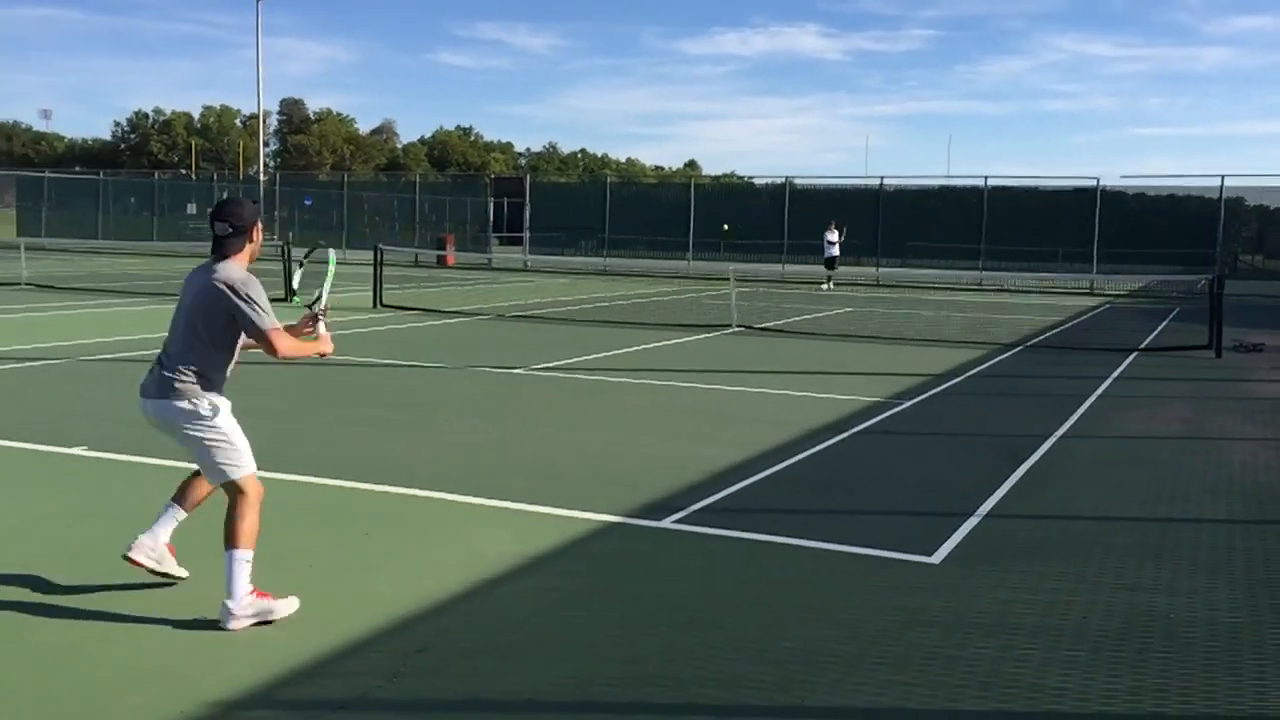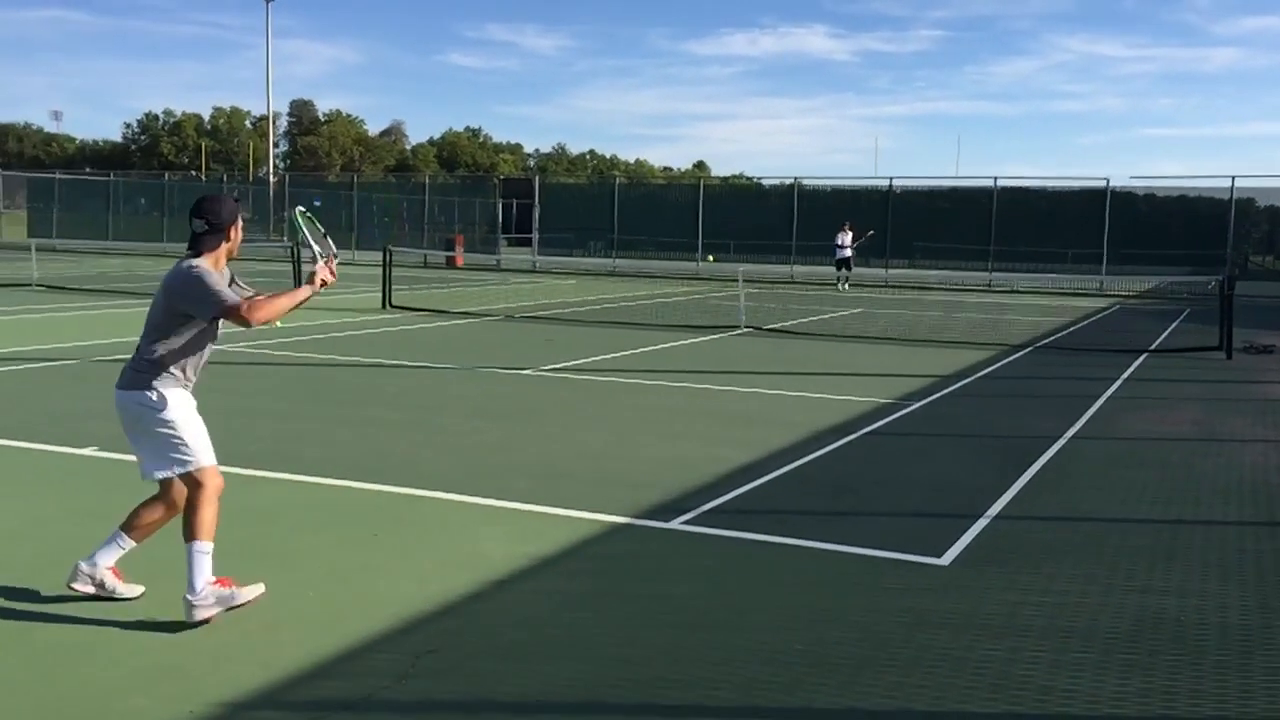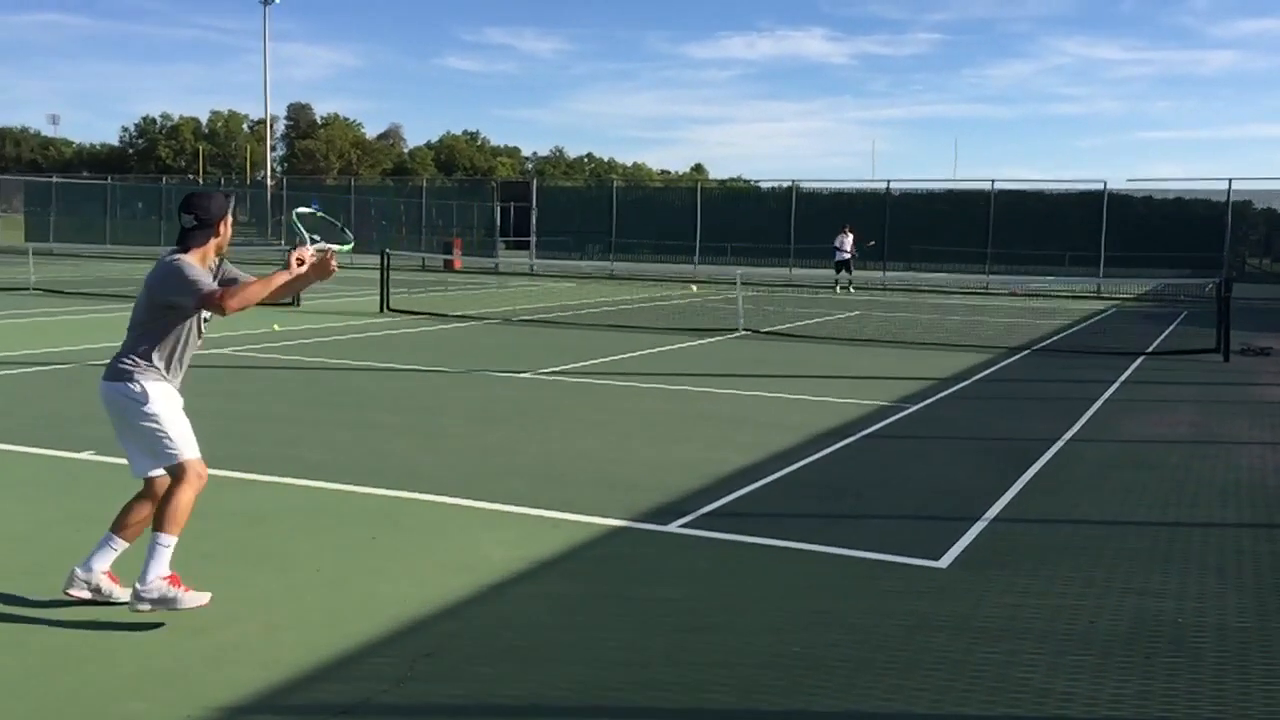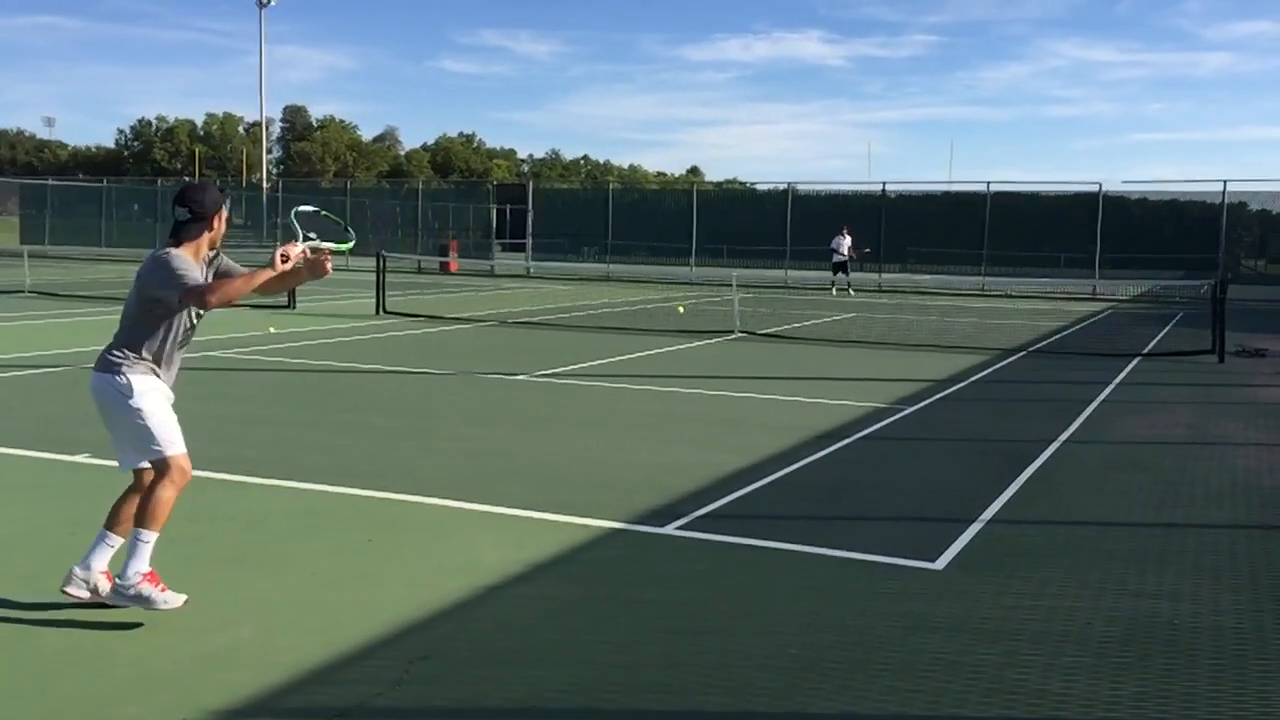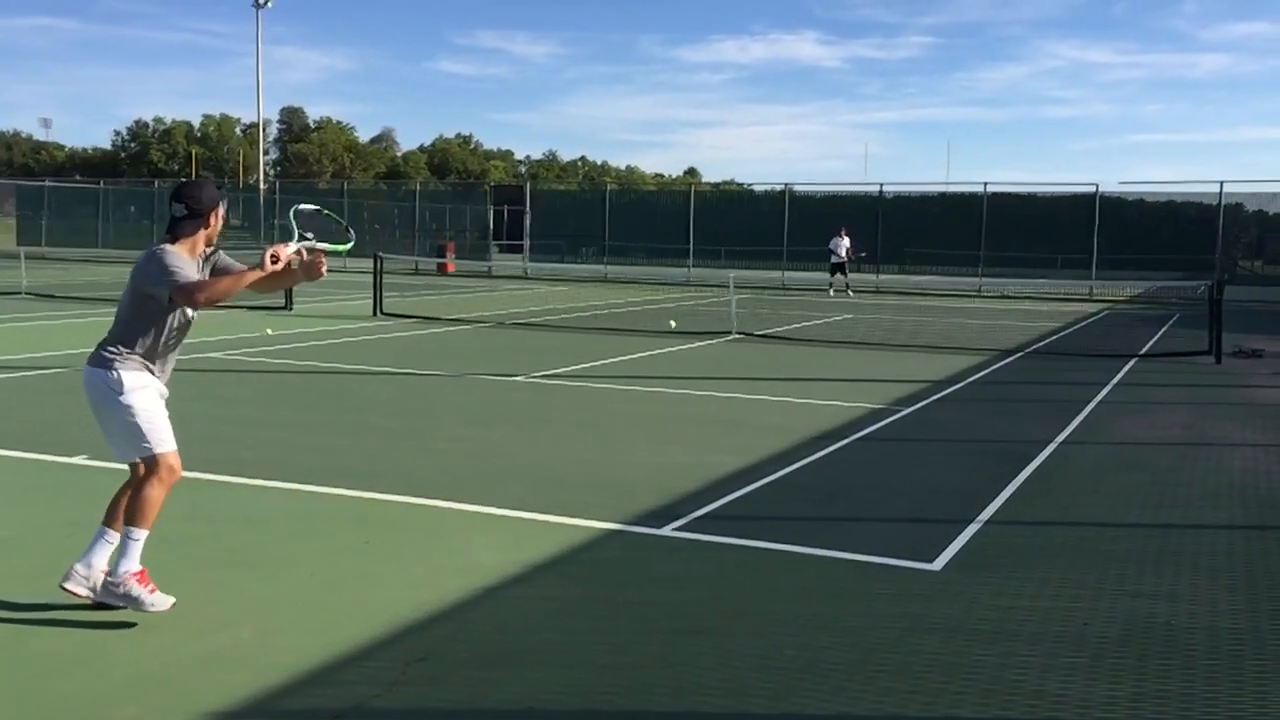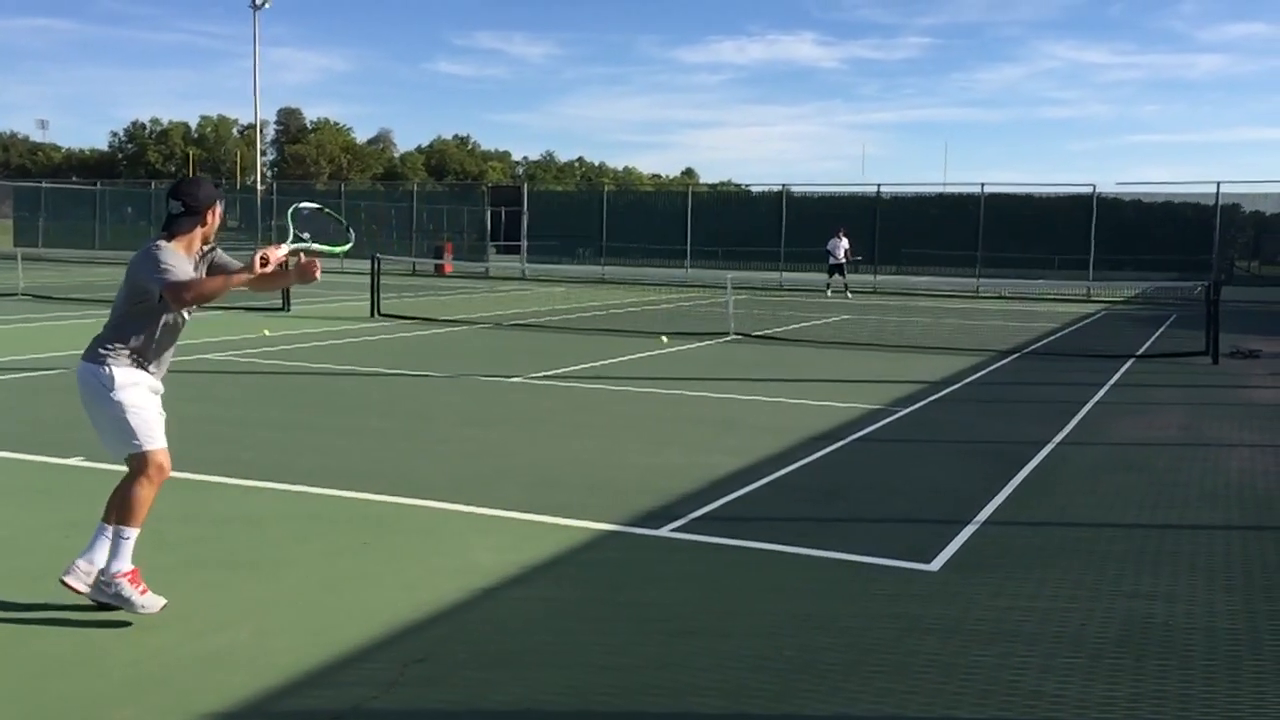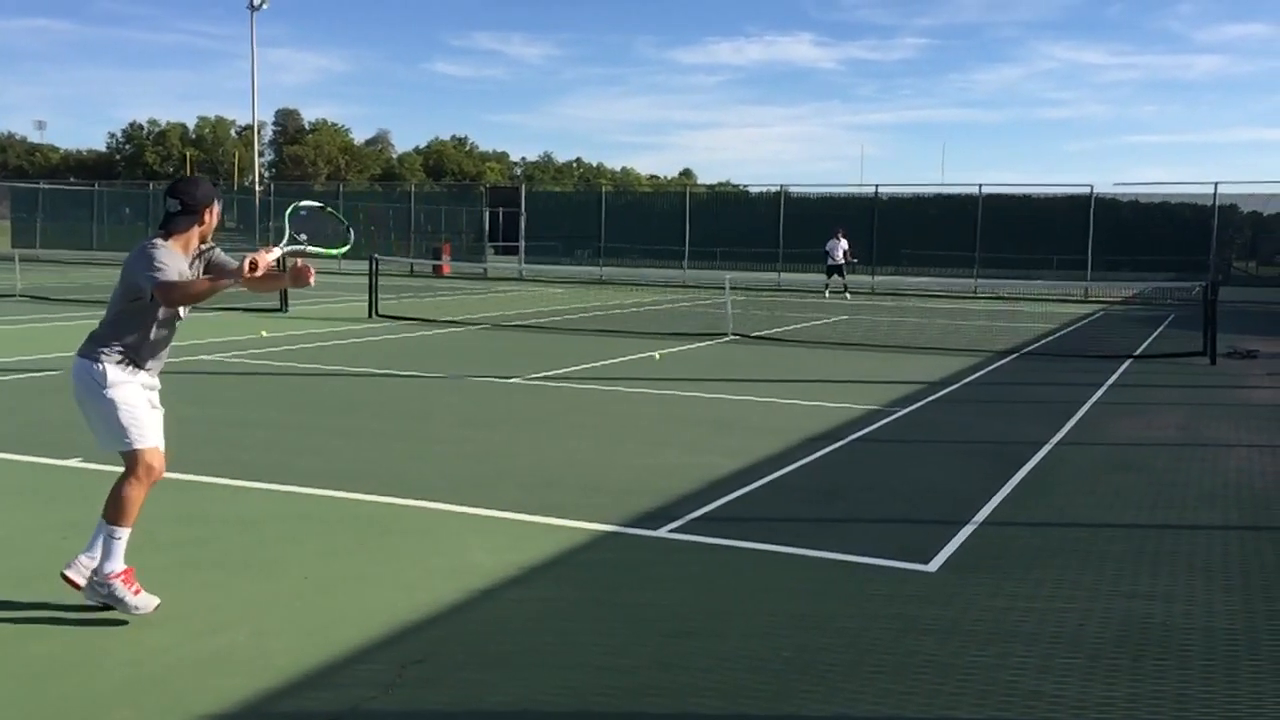
dt=0.2s
person 1, frame 1
left shoulder: (201, 276)
right shoulder: (240, 282)
right elbow: (277, 345)
left wrist: (295, 329)
right wrist: (316, 346)
left hip: (159, 395)
right hip: (189, 399)
left knee: (216, 467)
right knee: (246, 490)
left ankle: (153, 541)
right ankle: (240, 600)
person 1, frame 2
left shoulder: (217, 274)
right shoulder: (195, 276)
left elbow: (257, 303)
right elbow: (250, 315)
left wrist: (308, 286)
right wrist: (308, 288)
left hip: (147, 393)
right hip: (154, 393)
left knee: (174, 496)
right knee: (207, 482)
left ankle: (96, 568)
right ankle: (202, 590)
person 1, frame 3
left shoulder: (212, 267)
right shoulder: (177, 269)
left elbow: (262, 292)
right elbow: (227, 303)
left wrist: (311, 274)
right wrist: (285, 272)
left hip: (145, 388)
right hip: (137, 385)
left knee: (159, 490)
right knee: (191, 474)
left ankle: (90, 573)
right ankle: (153, 582)
person 1, frame 4
left shoulder: (209, 260)
right shoulder: (167, 263)
left elbow: (259, 286)
right elbow: (209, 299)
left wrist: (305, 272)
right wrist: (270, 268)
left hip: (141, 383)
right hip: (126, 379)
left knee: (149, 481)
right knee: (175, 470)
left ankle: (88, 573)
right ankle: (133, 578)
person 1, frame 5
left shoulder: (205, 256)
right shoulder: (162, 259)
left elbow: (256, 283)
right elbow: (197, 296)
left wrist: (300, 273)
right wrist: (259, 269)
left hip: (140, 379)
right hip: (119, 375)
left knee: (146, 475)
right knee: (165, 468)
left ankle: (89, 570)
right ankle: (123, 576)
person 1, frame 6
left shoulder: (203, 253)
right shoulder: (158, 256)
left elbow: (254, 281)
right elbow: (183, 295)
left wrist: (294, 275)
right wrist: (245, 272)
left hip: (139, 376)
right hip: (112, 372)
left knee: (145, 470)
right knee: (154, 466)
left ankle: (89, 567)
right ankle: (116, 574)
person 1, frame 7
left shoulder: (201, 252)
right shoulder: (154, 255)
left elbow: (250, 280)
right elbow: (173, 294)
left wrist: (287, 278)
right wrist: (233, 277)
left hip: (138, 374)
right hip: (107, 369)
left knee: (147, 469)
right knee: (144, 466)
left ankle: (90, 562)
right ankle: (108, 574)
